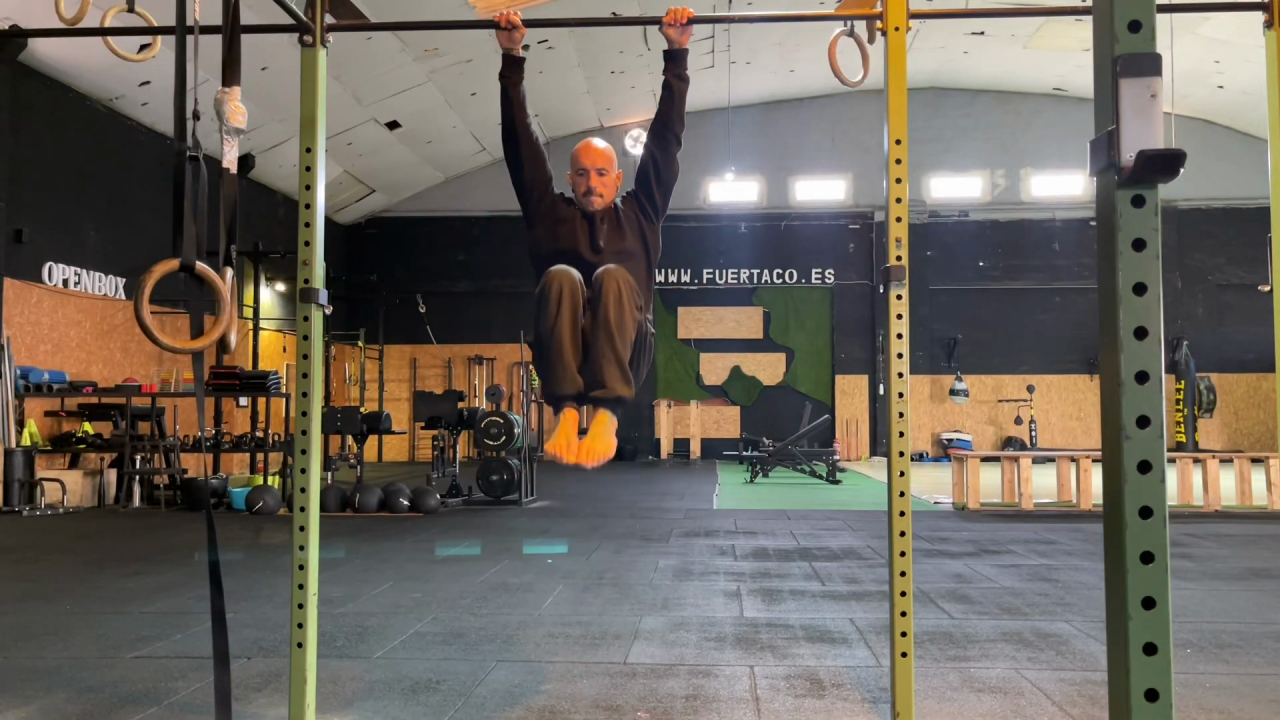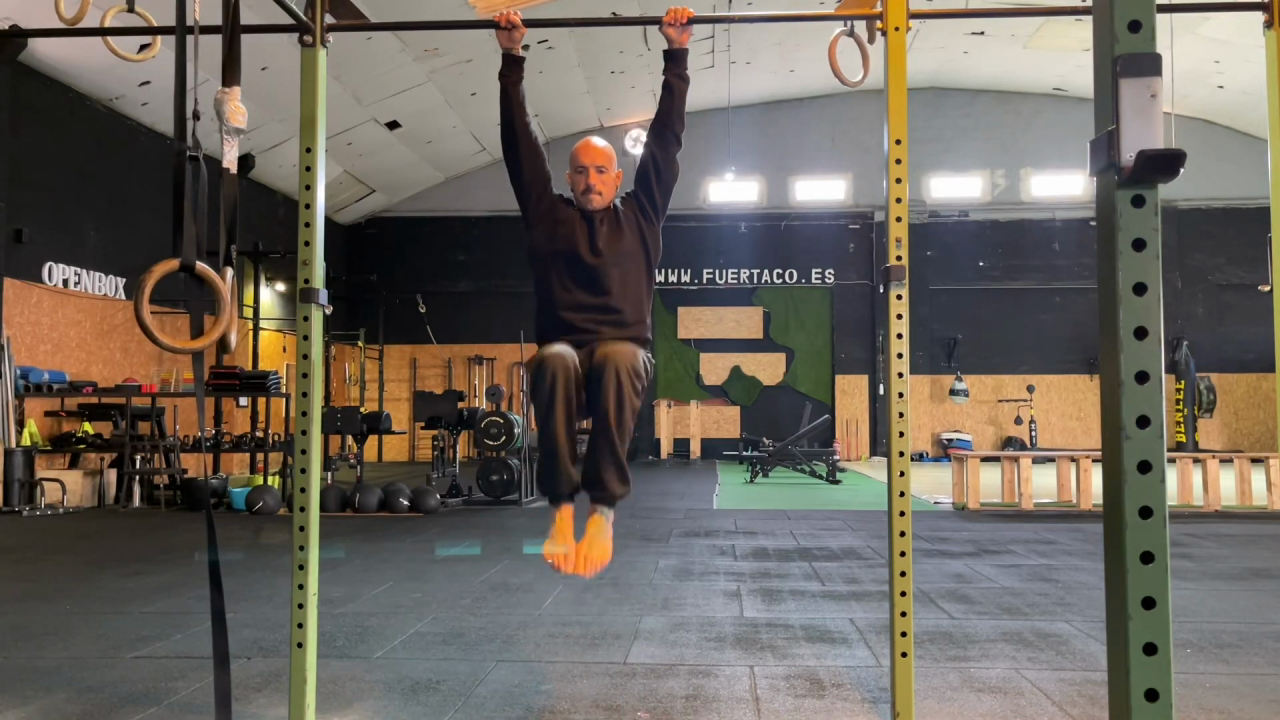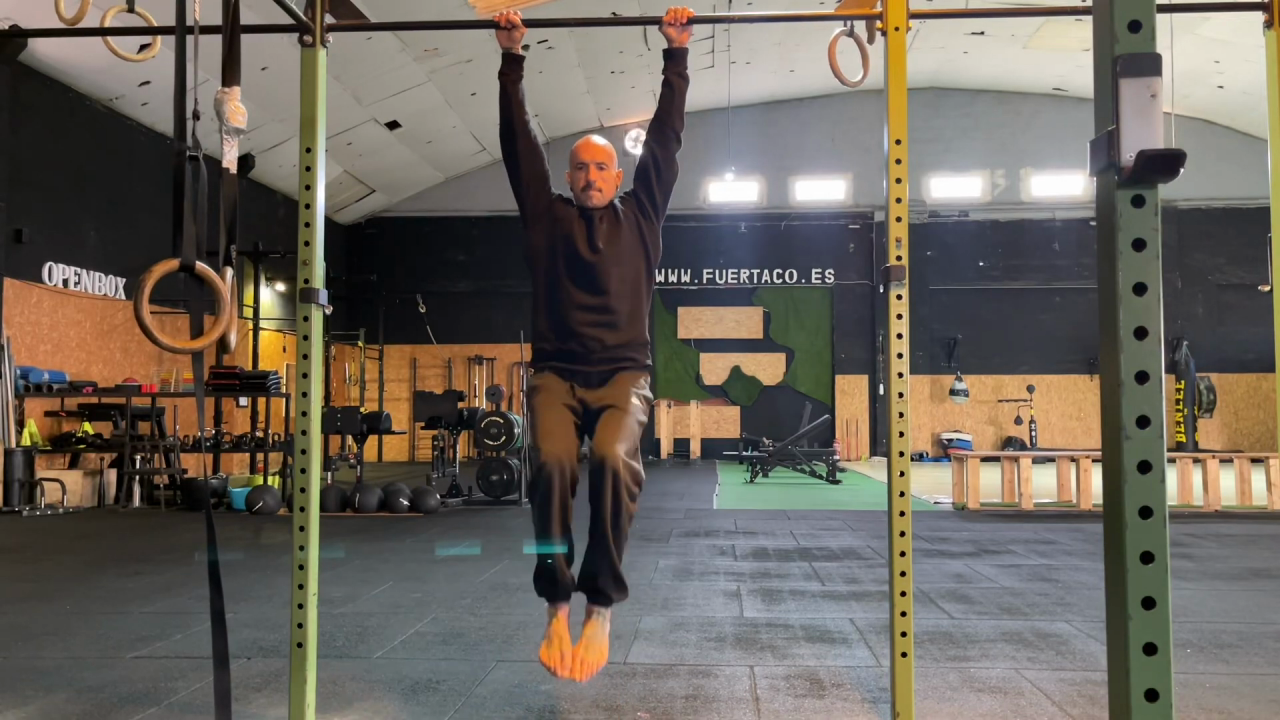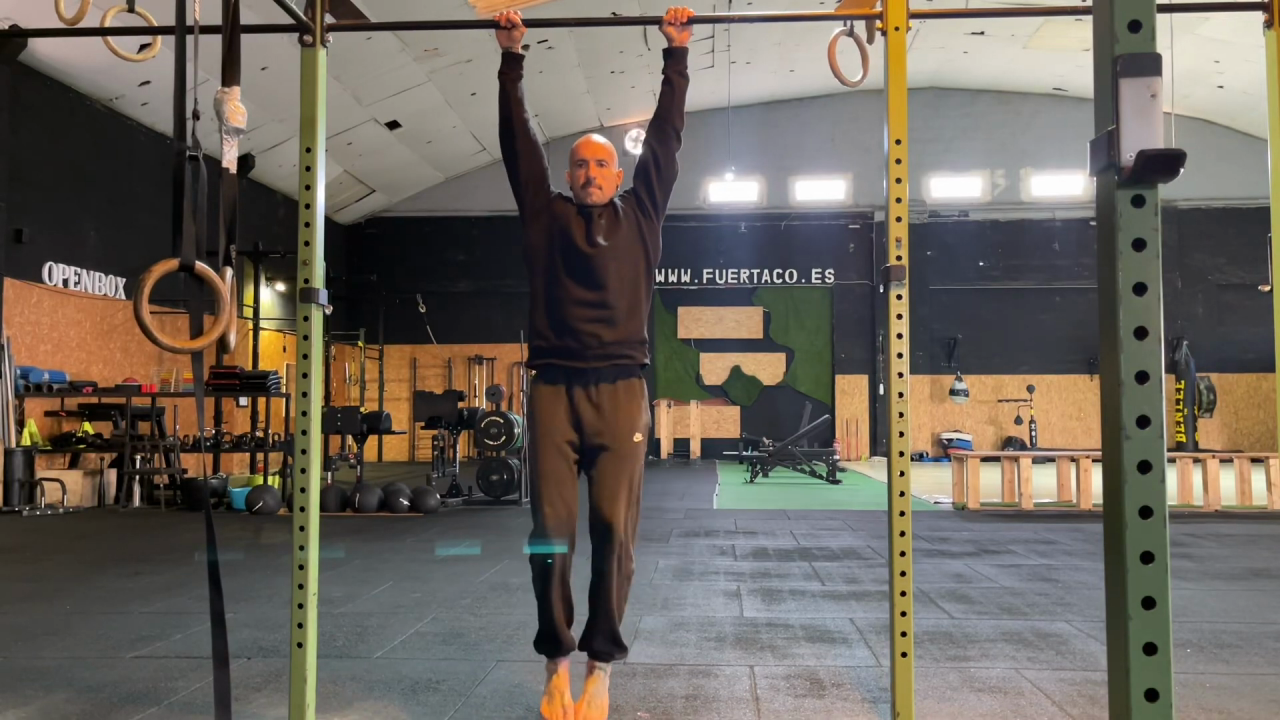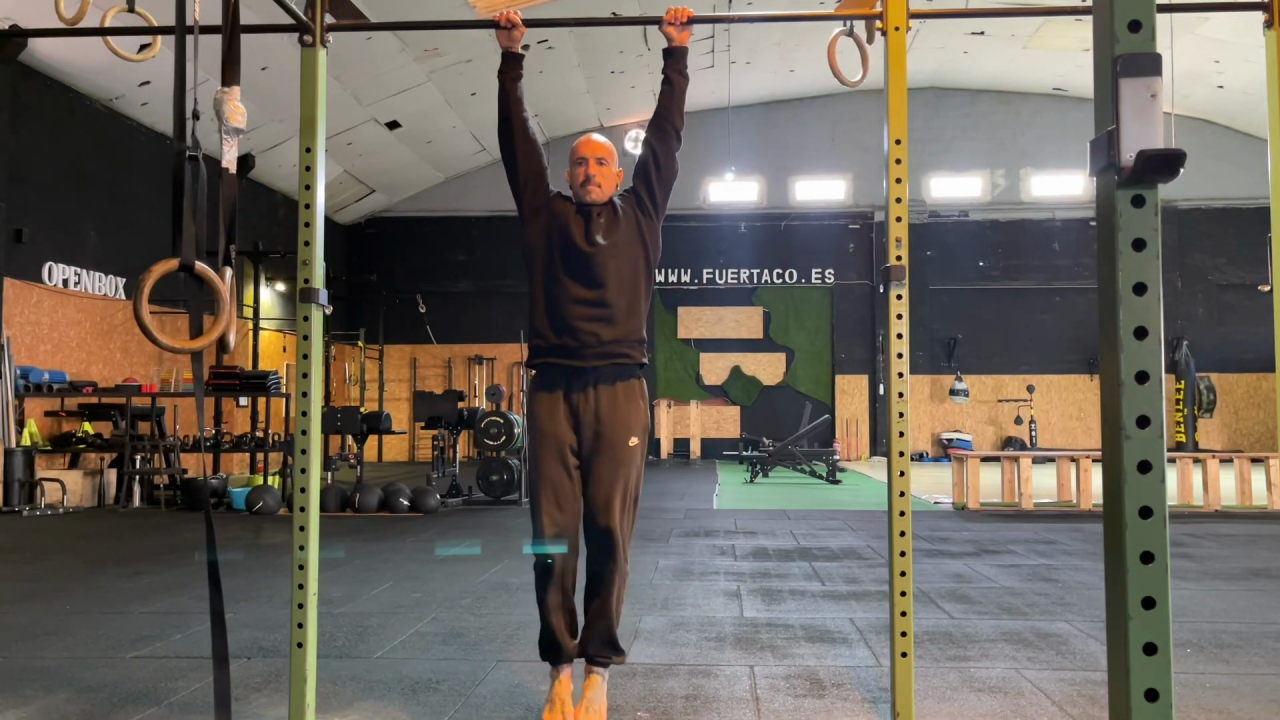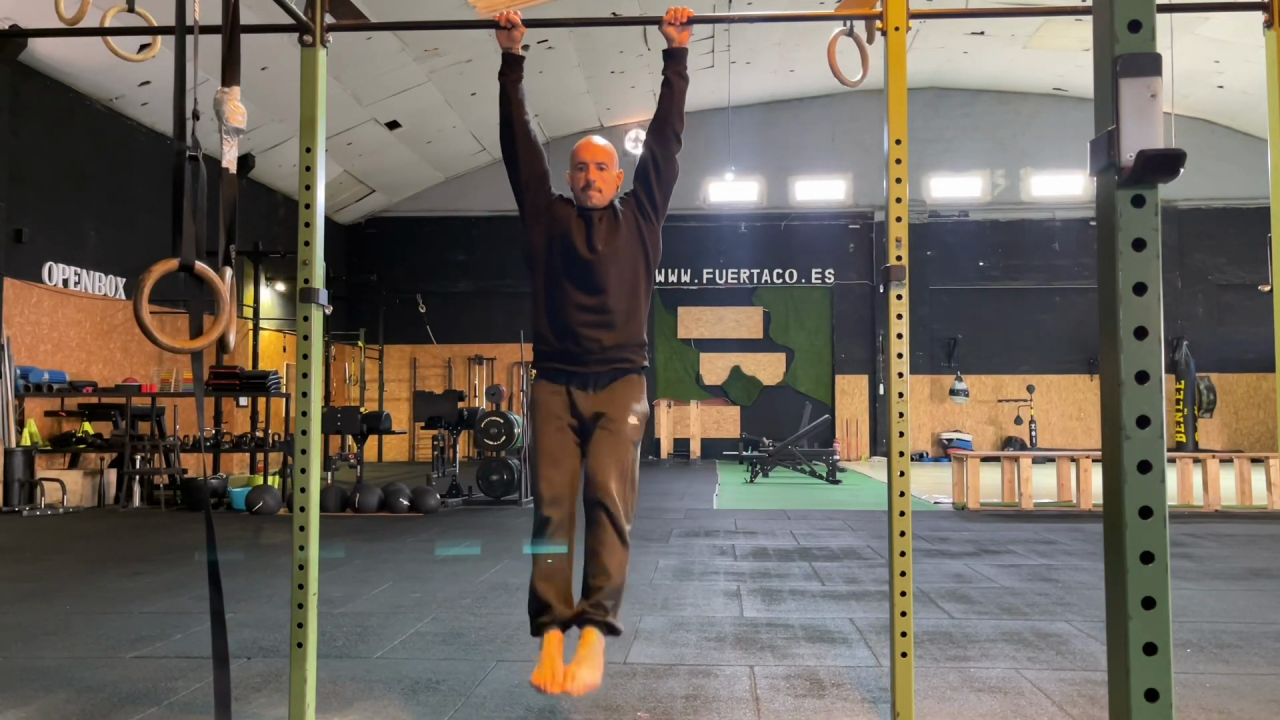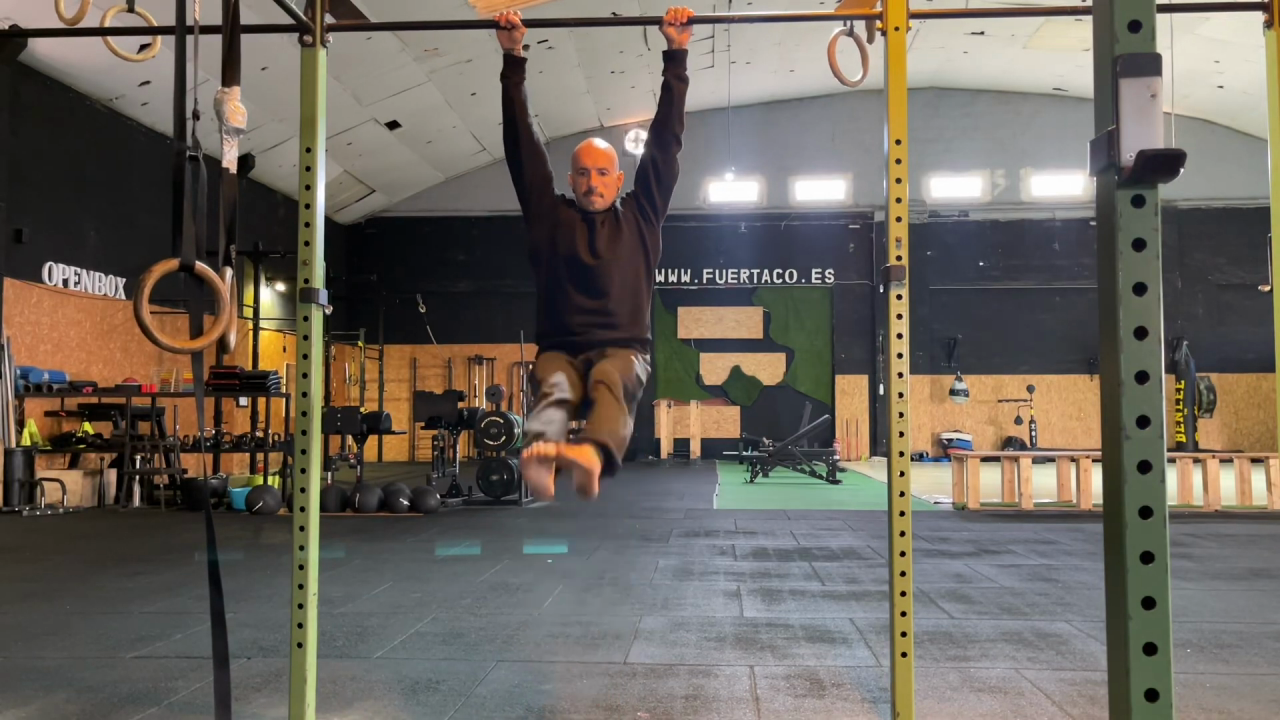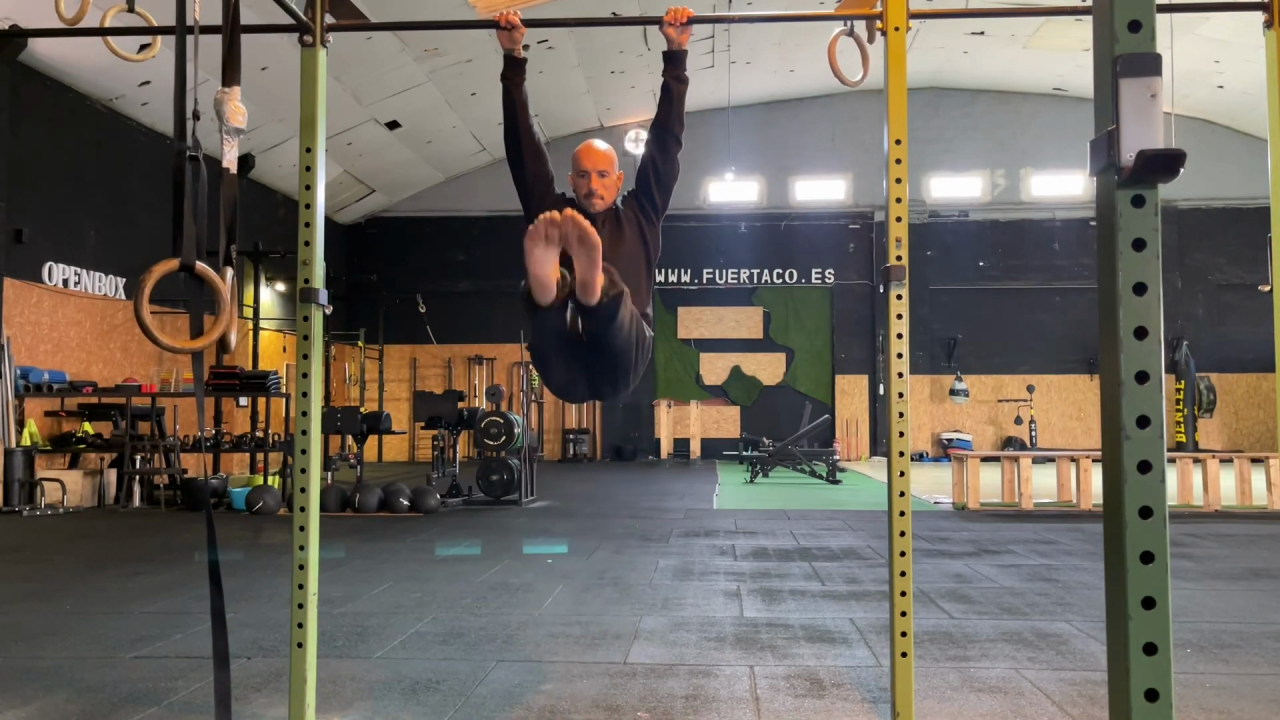
dt=0.2s
person 1, frame 1
left shoulder: (639, 211)
right shoulder: (547, 211)
left elbow: (666, 137)
right elbow: (519, 139)
left wrist: (677, 53)
right wrist: (512, 59)
left hip: (622, 350)
right hip: (567, 348)
left knee: (612, 279)
right knee: (562, 279)
left ankle: (604, 412)
right ankle: (569, 410)
person 1, frame 2
left shoulder: (640, 212)
right shoulder: (547, 212)
left elbow: (666, 138)
right elbow: (518, 141)
left wrist: (676, 55)
right wrist: (511, 59)
left hip: (623, 350)
right hip: (563, 350)
left knee: (614, 372)
right knee: (555, 367)
left ankle: (601, 509)
right ankle: (562, 506)
person 1, frame 3
left shoulder: (640, 214)
right shoulder: (547, 214)
left elbow: (666, 139)
right elbow: (518, 141)
left wrist: (676, 56)
right wrist: (511, 59)
left hip: (622, 375)
right hip: (556, 376)
left knee: (614, 465)
right knee: (551, 465)
left ankle: (599, 611)
right ankle: (557, 606)
person 1, frame 4
left shoulder: (639, 213)
right shoulder: (547, 214)
left elbow: (665, 137)
right elbow: (517, 140)
right wrist: (511, 57)
left hip: (620, 387)
right hip: (555, 385)
left knee: (614, 525)
right knee: (552, 527)
person 1, frame 5
left shoulder: (639, 212)
right shoulder: (545, 212)
left elbow: (665, 136)
right elbow: (517, 138)
left hip: (619, 386)
right hip: (554, 385)
left knee: (609, 529)
right knee: (553, 530)
person 1, frame 6
left shoulder: (637, 218)
right shoulder: (550, 215)
left elbow: (662, 144)
right elbow: (521, 144)
left wrist: (675, 59)
right wrist: (512, 57)
left hip: (621, 386)
right hip: (556, 384)
left knee: (609, 496)
right knee: (552, 506)
left ankle: (592, 635)
right ankle: (550, 631)
person 1, frame 7
left shoulder: (639, 217)
right shoulder: (552, 215)
left elbow: (664, 144)
right elbow: (522, 146)
left wrist: (675, 55)
right wrist: (514, 60)
left hip: (623, 352)
right hip: (561, 352)
left knee: (609, 383)
right knee: (552, 392)
left ankle: (591, 456)
right ankle: (544, 454)
person 1, frame 8
left shoulder: (639, 214)
right shoulder: (552, 215)
left elbow: (666, 140)
right elbow: (521, 144)
left wrist: (676, 55)
right wrist: (513, 58)
left hip: (619, 358)
right hip: (562, 364)
left knee: (610, 301)
right knee: (549, 305)
left ankle: (593, 285)
right ankle: (547, 285)
